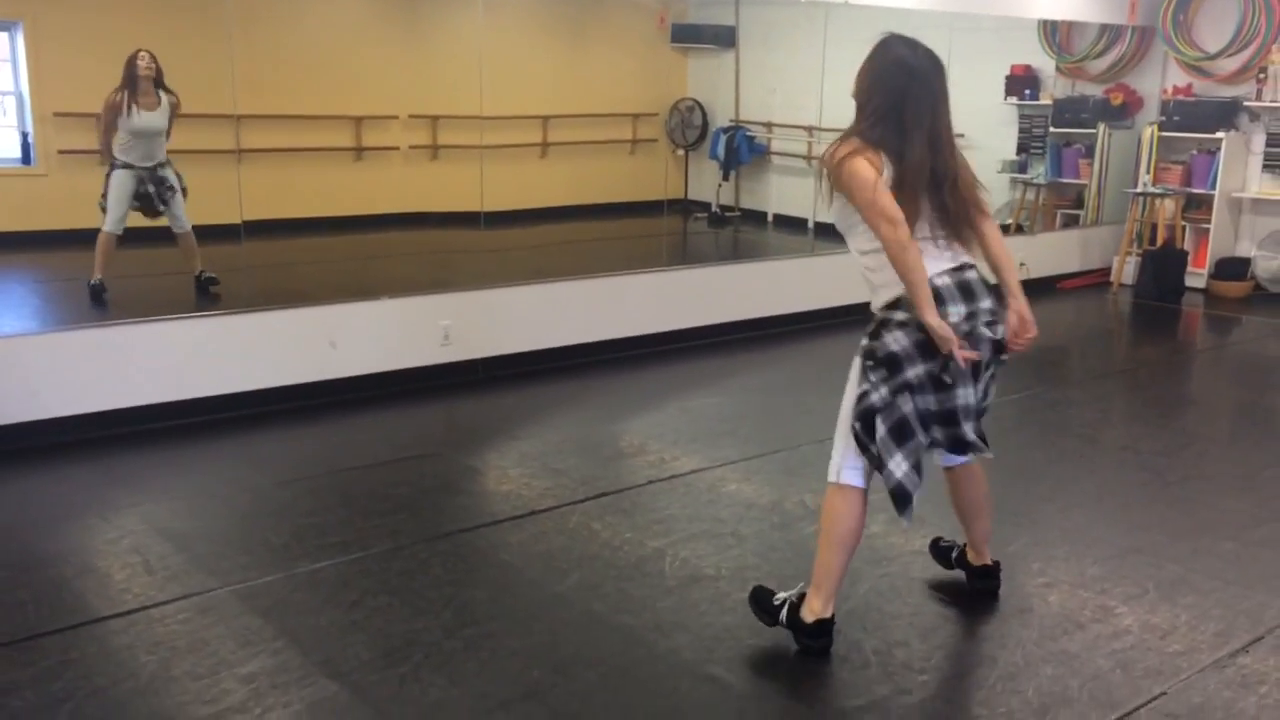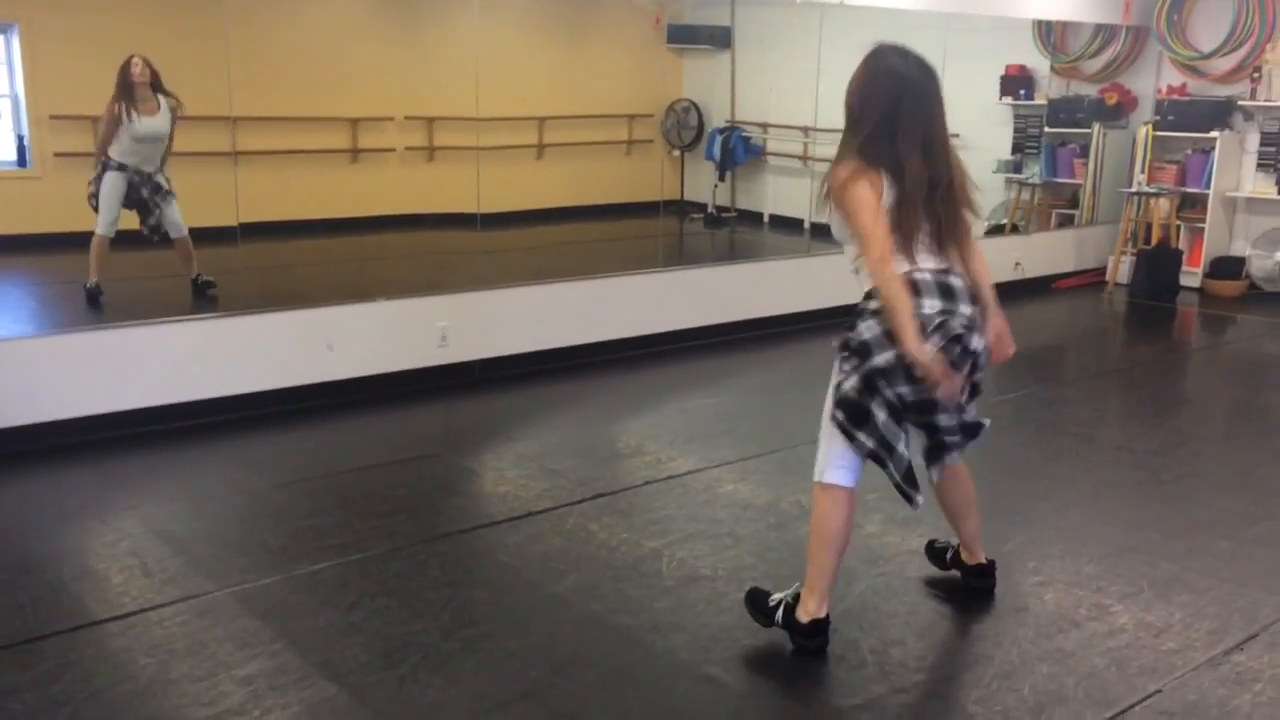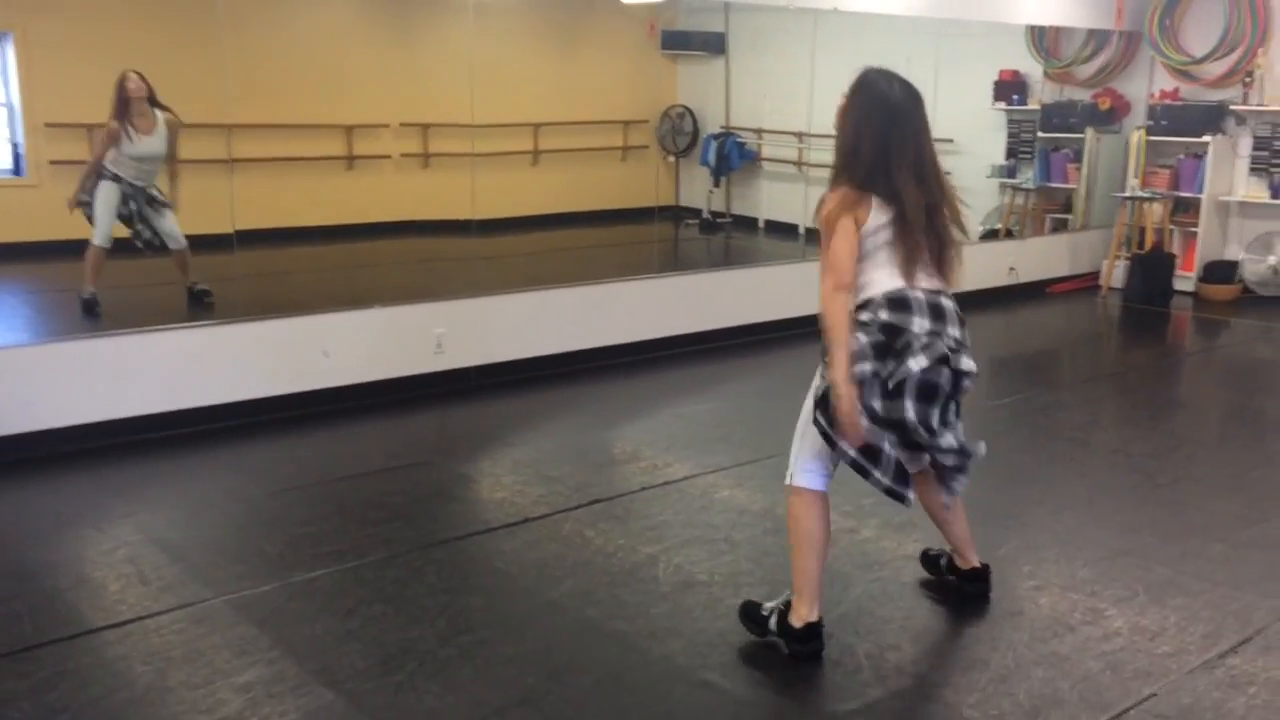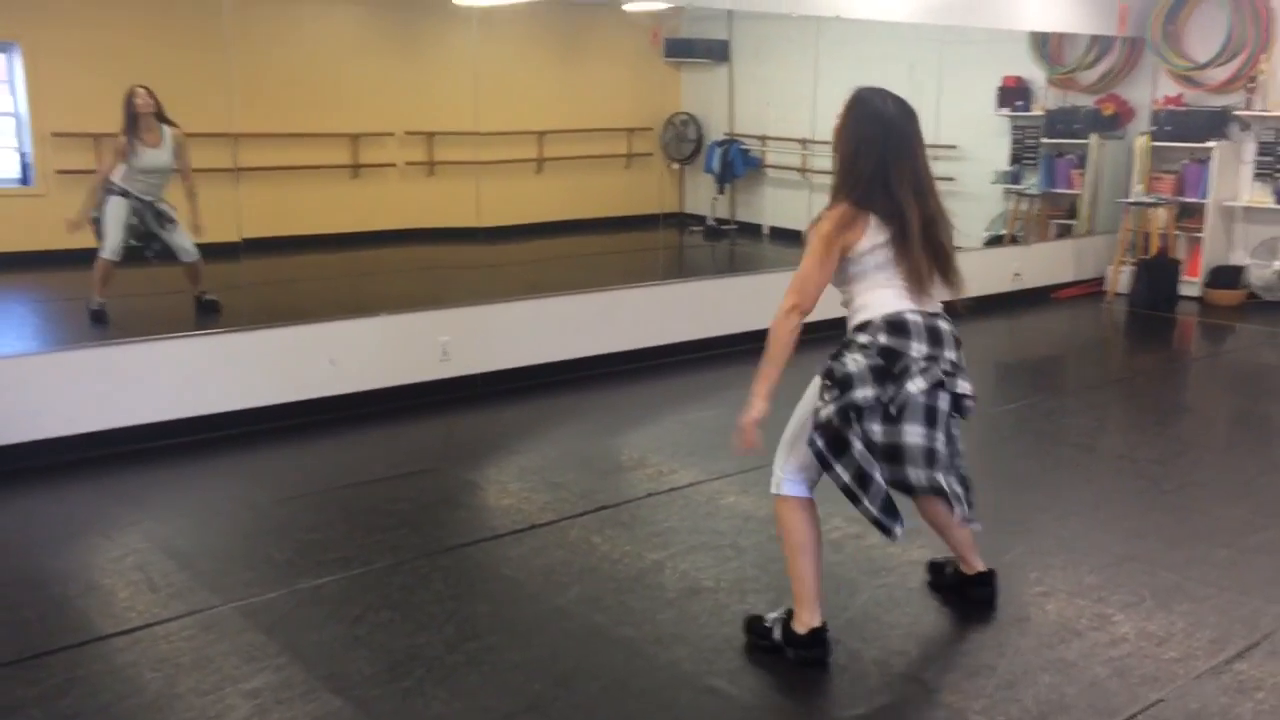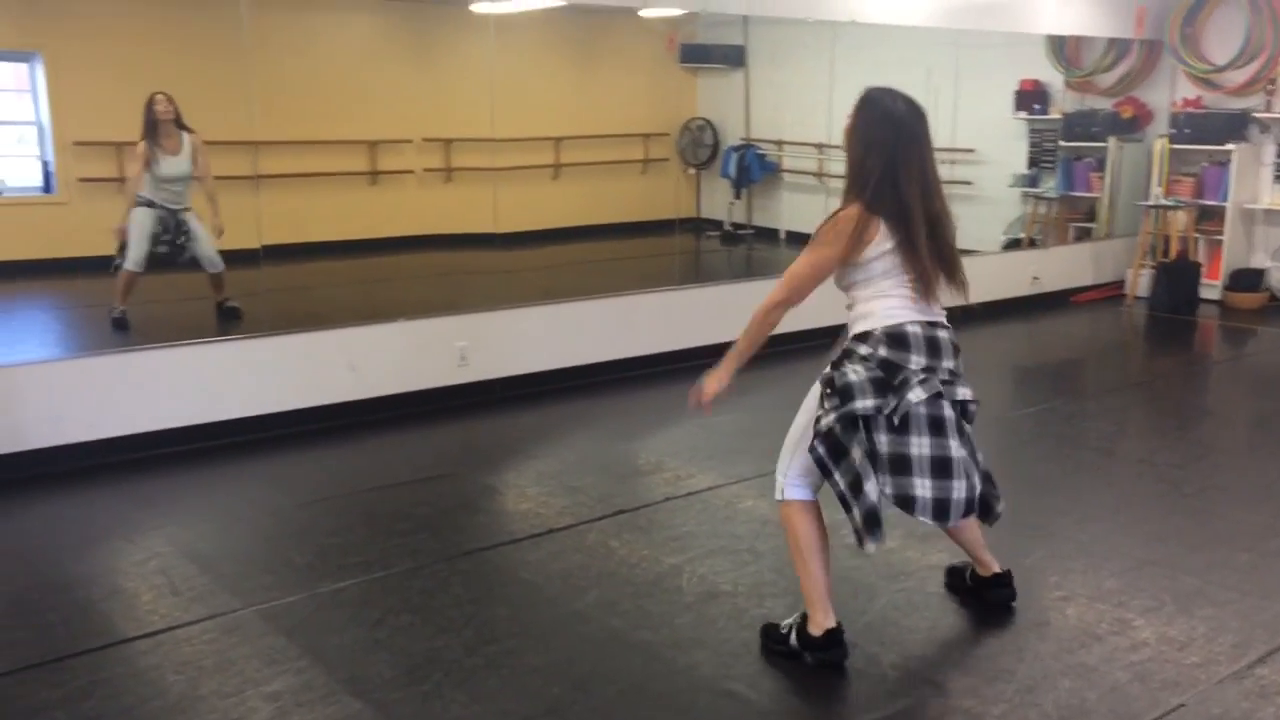
dt=0.1s
person 1, frame 1
left shoulder: (852, 156)
right shoulder: (940, 153)
left elbow: (893, 227)
right elbow: (983, 225)
left wrist: (927, 318)
right wrist: (1015, 302)
left hip: (907, 320)
right hip: (970, 301)
left knee: (850, 466)
right knee: (957, 445)
left ankle: (814, 612)
right ankle: (981, 562)
person 1, frame 2
left shoulder: (853, 173)
right shoulder: (937, 163)
left elbow: (881, 256)
right elbow: (964, 244)
left wrist: (910, 343)
right wrist: (992, 315)
left hip: (895, 318)
right hip: (955, 312)
left knee: (836, 466)
right knee: (945, 444)
left ankle: (809, 613)
right ankle: (974, 559)
person 1, frame 3
left shoulder: (845, 201)
right shoulder: (926, 186)
left elbow: (836, 291)
left wrist: (842, 381)
left hip: (884, 329)
right hip: (941, 326)
left knee: (808, 474)
right knee: (926, 457)
left ankle: (802, 618)
right ankle: (968, 566)
person 1, frame 4
left shoulder: (843, 220)
right shoulder: (920, 208)
left elbow: (793, 309)
left wrist: (759, 396)
left hip: (878, 350)
right hip: (939, 346)
left knee: (790, 481)
right knee: (921, 471)
left ankle: (804, 626)
right ankle: (972, 576)
person 1, frame 5
left shoulder: (852, 221)
right shoulder: (925, 210)
left elbow: (780, 299)
left wrist: (724, 369)
left hip: (875, 358)
right hip: (938, 353)
left knee: (794, 485)
right knee: (929, 475)
left ankle: (819, 630)
right ankle: (991, 575)
person 2, frame 1
left shoulder: (171, 101)
right shoulder: (118, 100)
right elbow: (105, 133)
right wrist: (110, 162)
left hip: (159, 168)
right hip: (125, 168)
left knee: (181, 222)
right knee: (113, 222)
left ankle: (200, 274)
right ankle: (97, 279)
person 2, frame 2
left shoulder: (170, 105)
right shoulder: (119, 108)
right elbow: (102, 142)
left wrist: (160, 168)
right wrist: (96, 179)
left hip: (151, 173)
right hip: (119, 170)
left knee: (177, 225)
right knee: (106, 224)
left ankle: (196, 278)
right ankle: (92, 283)
person 2, frame 3
left shoulder: (168, 120)
right shoulder: (117, 125)
left elbow: (171, 158)
right elbow: (96, 159)
left wrist: (173, 192)
right wrist: (78, 192)
left hip: (144, 187)
right hip: (113, 181)
left knee: (175, 236)
right knee: (102, 235)
left ankle: (192, 286)
right ankle: (88, 293)
person 2, frame 4
left shoulder: (174, 135)
right shoulder: (125, 140)
left elbow: (186, 175)
right elbow: (103, 175)
left wrist: (195, 213)
right wrist: (84, 212)
left hip: (153, 201)
right hip: (122, 195)
left knee: (188, 249)
right knee: (112, 248)
left ankle: (201, 295)
right ankle: (97, 302)
person 2, frame 5
left shoulder: (193, 141)
right shoulder: (145, 147)
left elbow: (205, 178)
right elbow: (133, 181)
left wrist: (216, 215)
right wrist: (127, 219)
left hip: (180, 210)
right hip: (148, 207)
left knee: (212, 259)
right knee: (135, 257)
left ankle: (223, 302)
right ankle: (118, 309)
